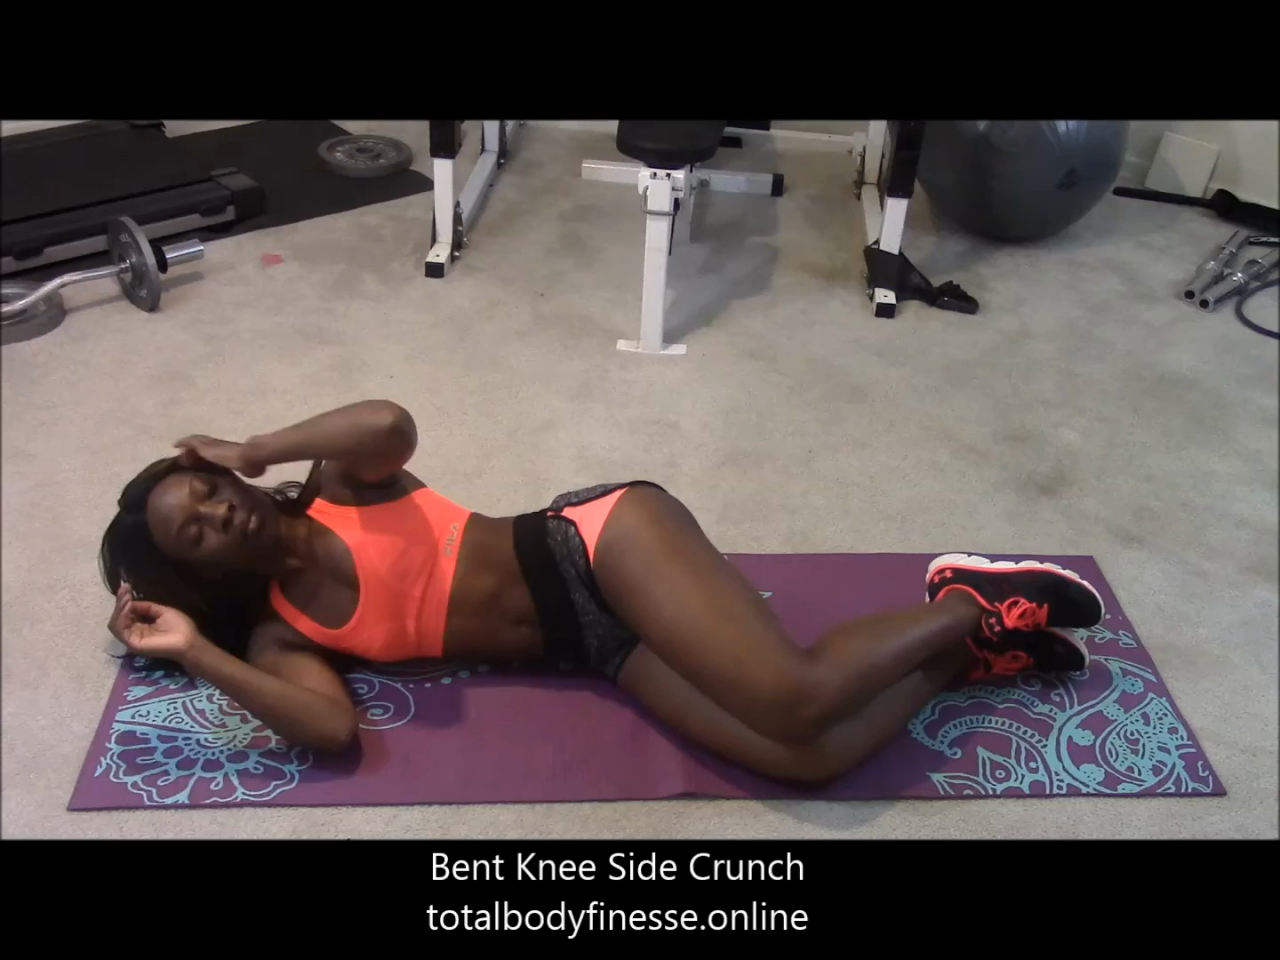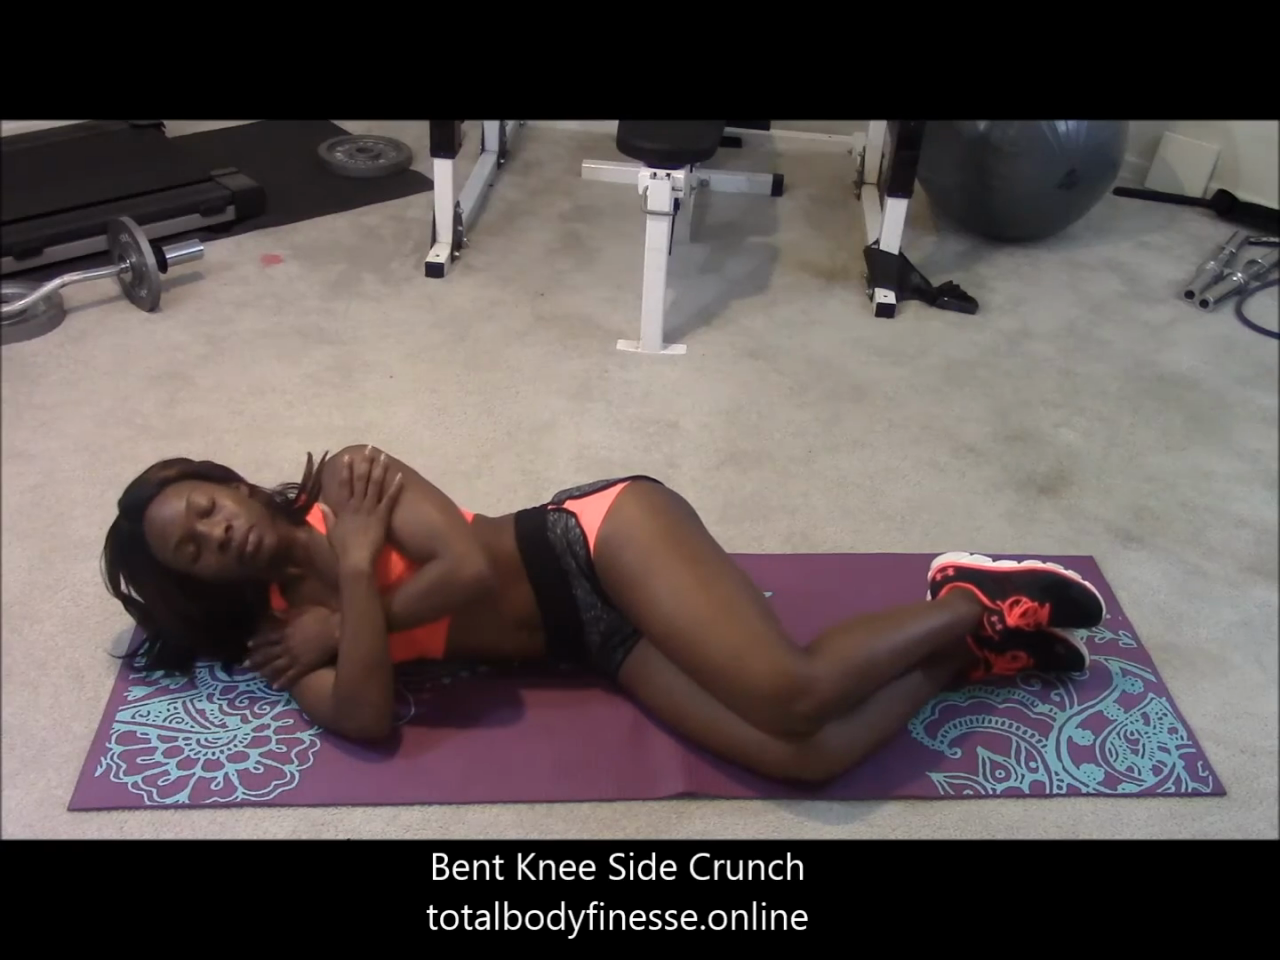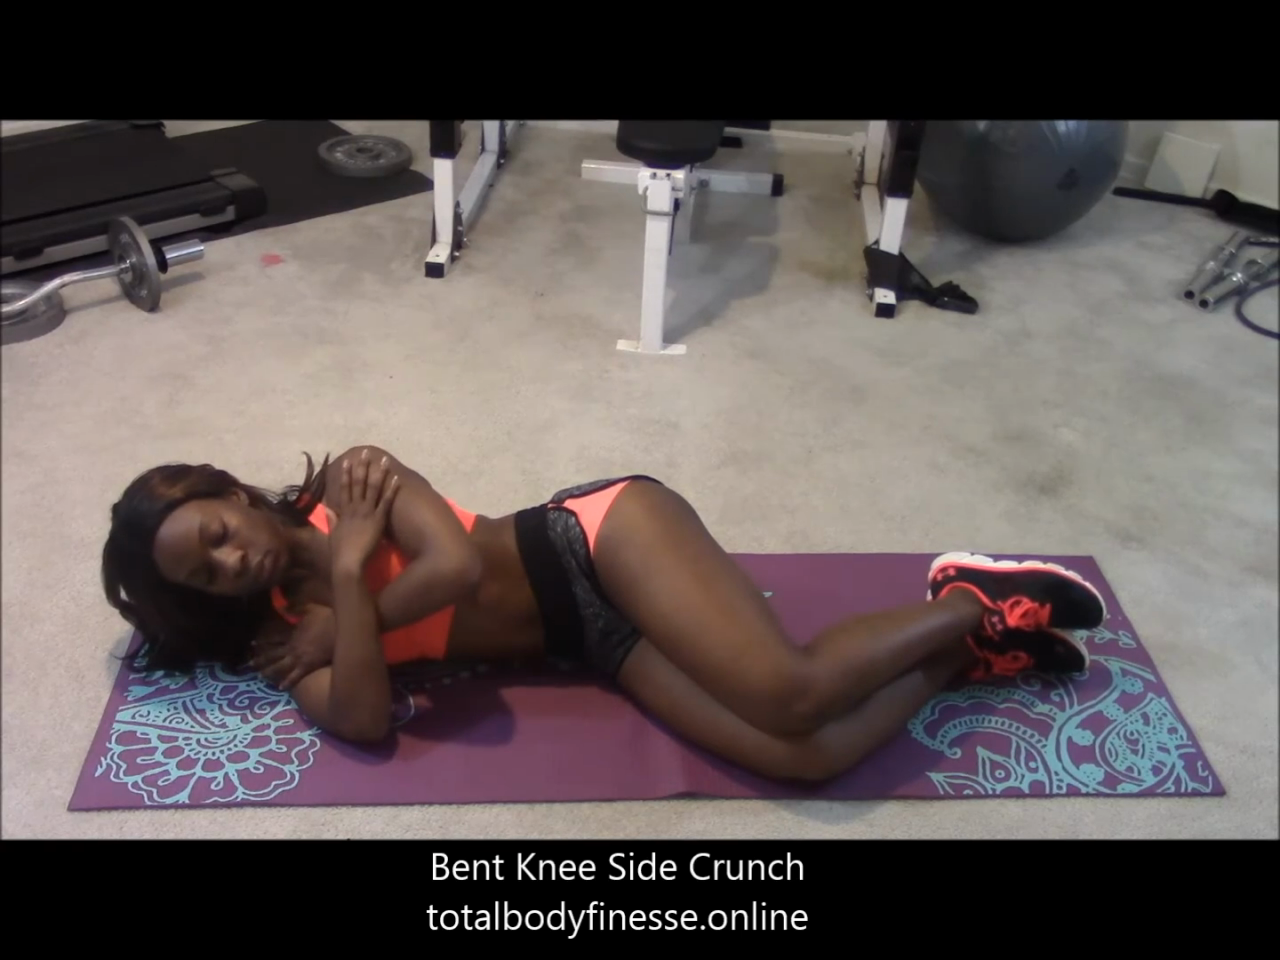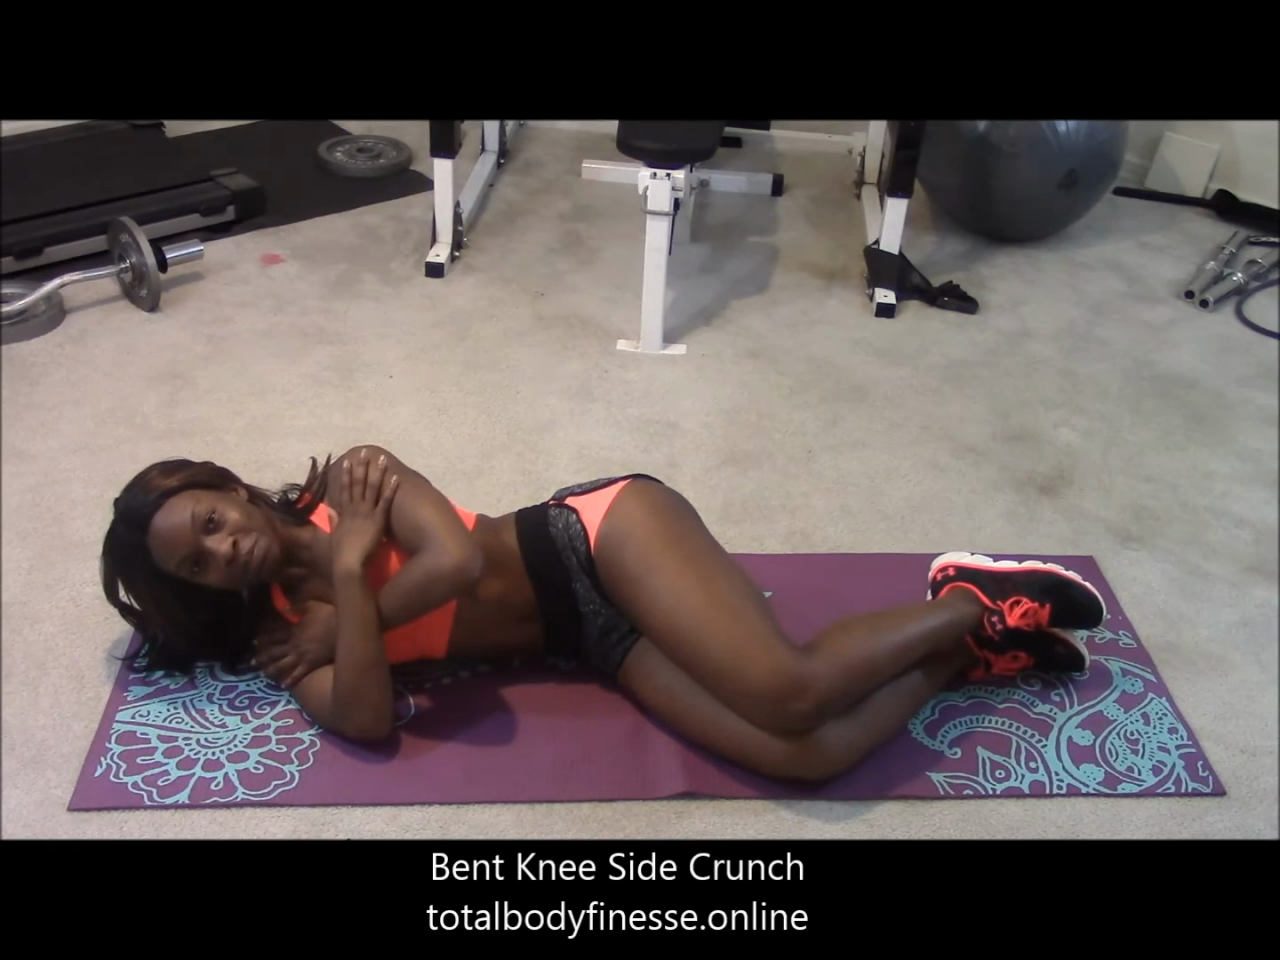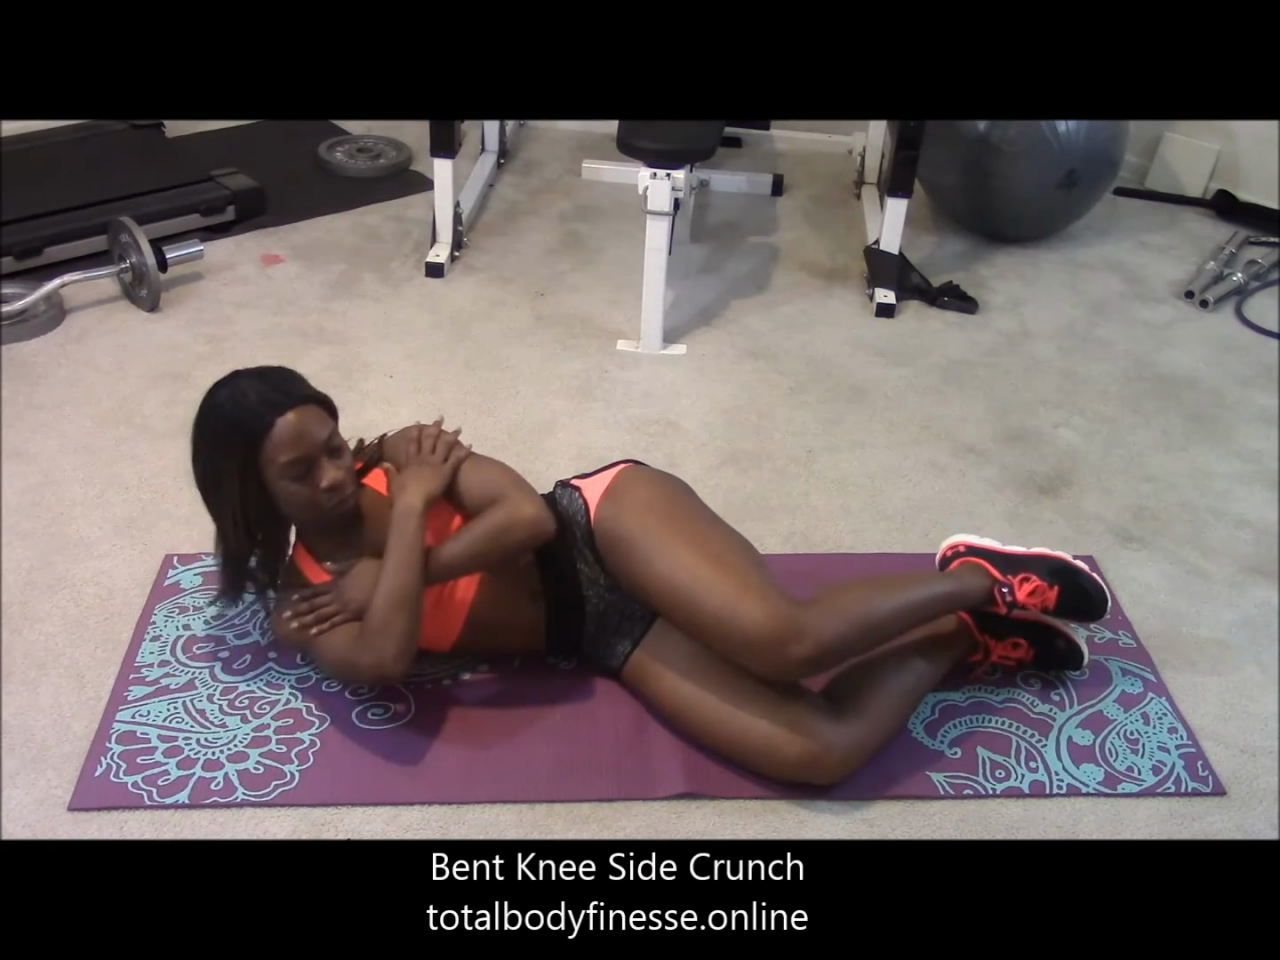
dt=1s
person 1, frame 1
left shoulder: (342, 484)
right shoulder: (275, 631)
left elbow: (391, 419)
right elbow: (332, 726)
left wrist: (252, 452)
right wrist: (197, 656)
left hip: (601, 539)
right hip: (596, 642)
left knee: (795, 700)
right knee: (807, 755)
left ankle: (973, 604)
right ankle: (966, 648)
person 1, frame 2
left shoulder: (344, 479)
right shoulder: (279, 627)
left elbow: (468, 569)
right elbow: (366, 718)
left wrist: (351, 606)
right wrist: (355, 571)
left hip: (602, 534)
right hip: (599, 642)
left knee: (794, 695)
right knee: (807, 753)
left ankle: (977, 600)
right ankle: (968, 644)
person 1, frame 3
left shoulder: (349, 480)
right shoulder: (280, 630)
left elbow: (457, 565)
right elbow: (362, 721)
left wrist: (348, 616)
right wrist: (345, 573)
left hip: (601, 535)
right hip: (595, 640)
left knee: (793, 695)
right knee: (806, 753)
left ankle: (979, 602)
right ankle: (967, 642)
person 1, frame 4
left shoulder: (351, 478)
right shoulder: (285, 630)
left elbow: (458, 559)
right elbow: (365, 721)
left wrist: (353, 609)
right wrist: (348, 569)
left hip: (602, 532)
right hip: (597, 638)
left knee: (790, 693)
right knee: (808, 752)
left ankle: (977, 602)
right ankle: (966, 643)
person 1, frame 5
left shoulder: (398, 458)
right shoulder: (304, 599)
left elbow: (531, 515)
right elbow: (381, 661)
left wrist: (404, 567)
right wrist: (409, 509)
left hip: (609, 523)
right hip: (603, 638)
left knee: (788, 639)
right knee: (818, 752)
left ankle: (979, 583)
right ankle: (968, 637)
